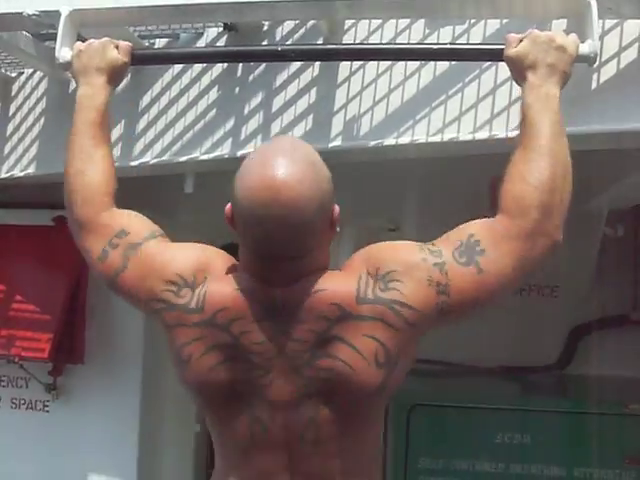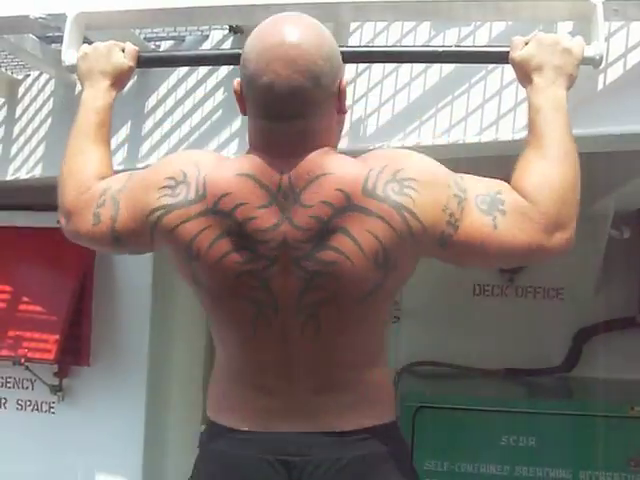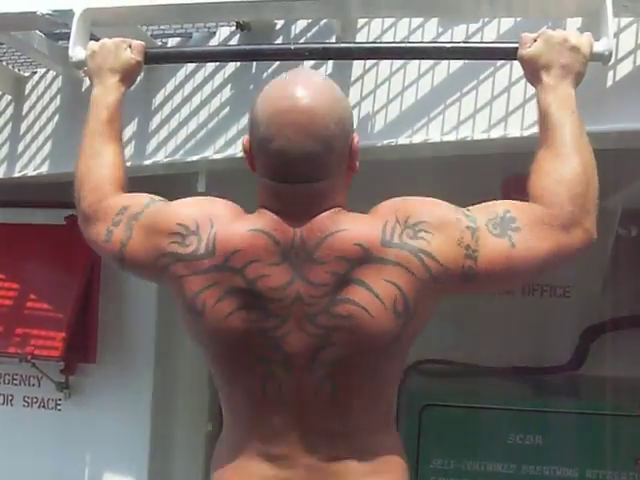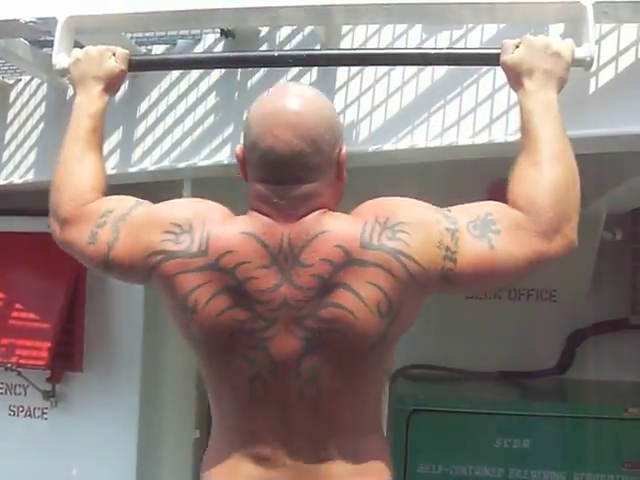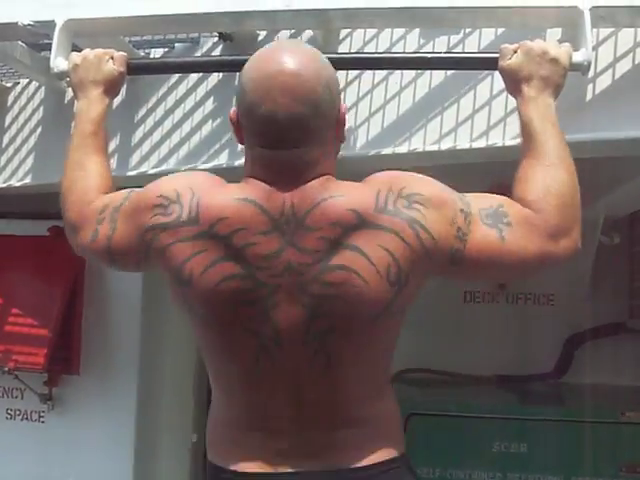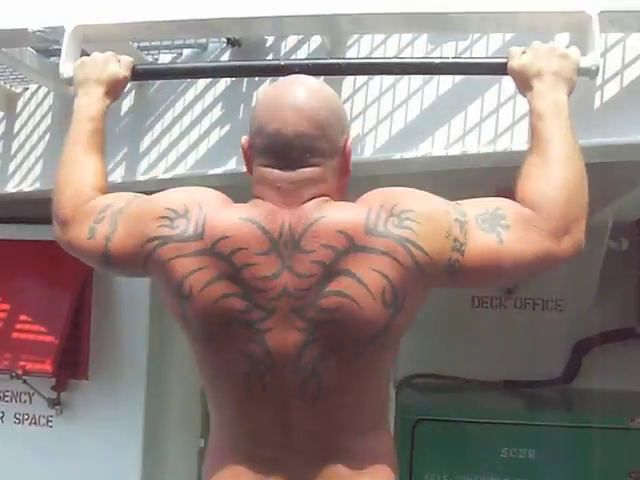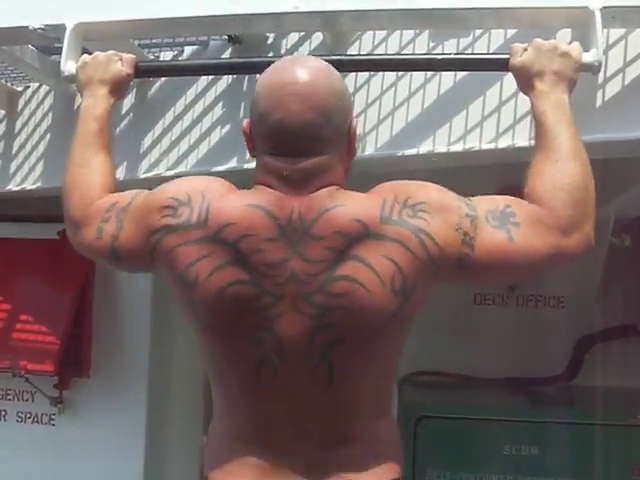
dt=0.7s
person 1, frame 1
left shoulder: (194, 299)
right shoulder: (382, 300)
left elbow: (89, 216)
right elbow: (537, 224)
left wrist: (93, 84)
right wrist: (541, 84)
person 1, frame 2
left shoulder: (189, 189)
right shoulder: (391, 190)
left elbow: (77, 210)
right elbow: (549, 224)
left wrist: (98, 88)
right wrist: (549, 87)
person 1, frame 3
left shoulder: (200, 242)
right shoulder: (406, 244)
left elbow: (97, 211)
right elbow: (568, 221)
left wrist: (107, 85)
right wrist: (556, 84)
person 1, frame 4
left shoulder: (189, 241)
right shoulder: (389, 244)
left elbow: (71, 218)
right elbow: (549, 227)
left wrist: (91, 94)
right wrist: (539, 90)
person 1, frame 5
left shoulder: (184, 212)
right shoulder: (397, 213)
left elbow: (84, 222)
right elbow: (554, 231)
left wrist: (91, 98)
right wrist: (536, 95)
person 1, frame 6
left shoulder: (190, 229)
right shoulder: (393, 233)
left elbow: (74, 219)
right elbow: (557, 229)
left wrist: (92, 97)
right wrist: (548, 94)
person 1, frame 7
left shoulder: (191, 218)
right shoulder: (402, 223)
left elbow: (84, 220)
right elbow: (566, 227)
left wrist: (97, 97)
right wrist: (549, 91)
